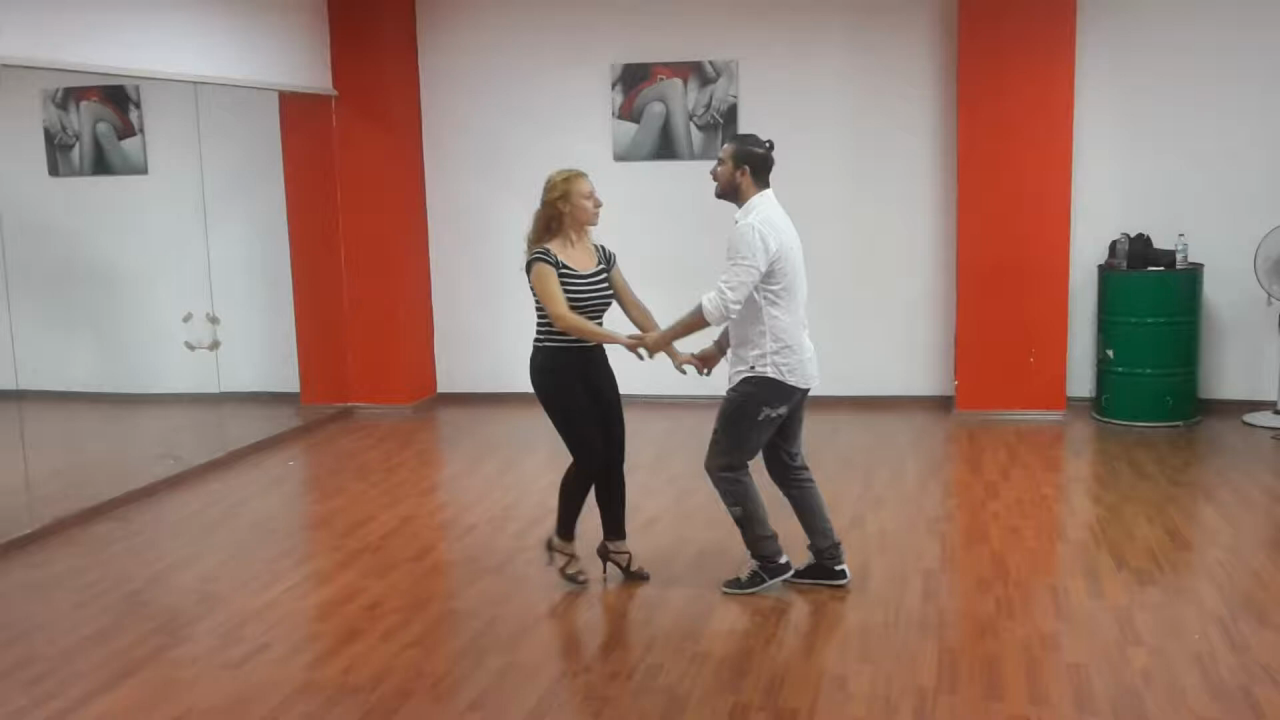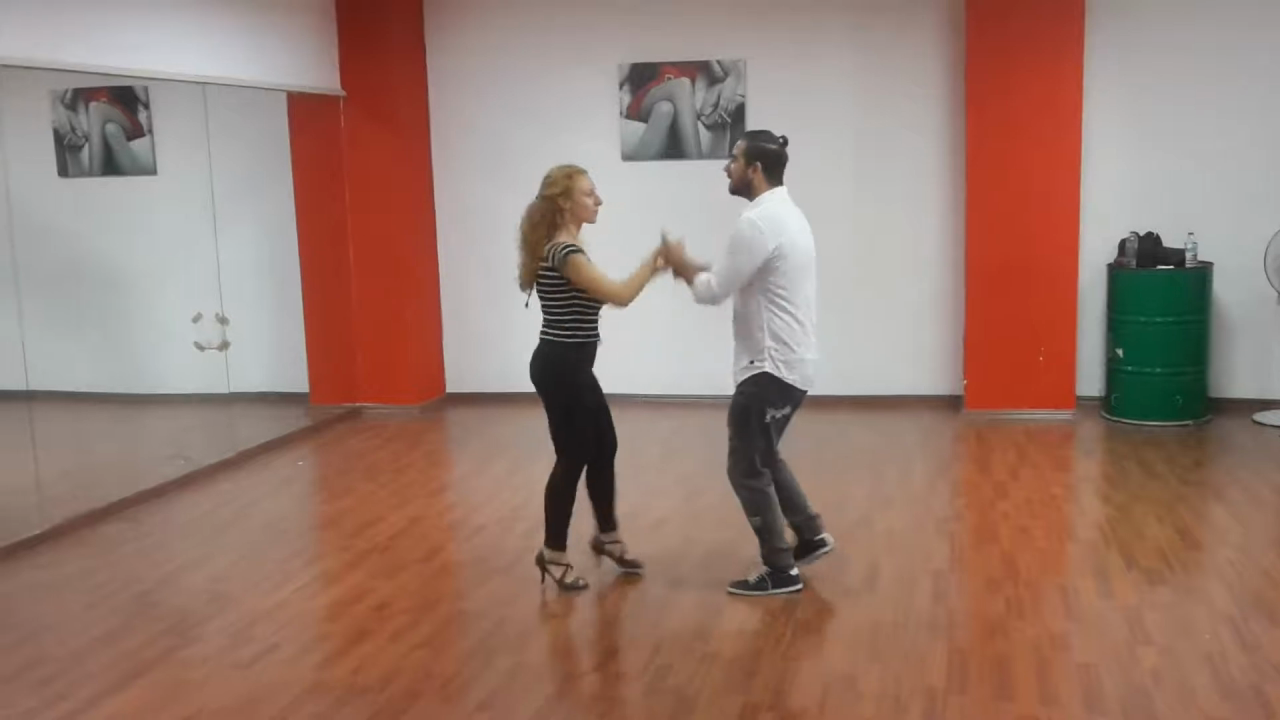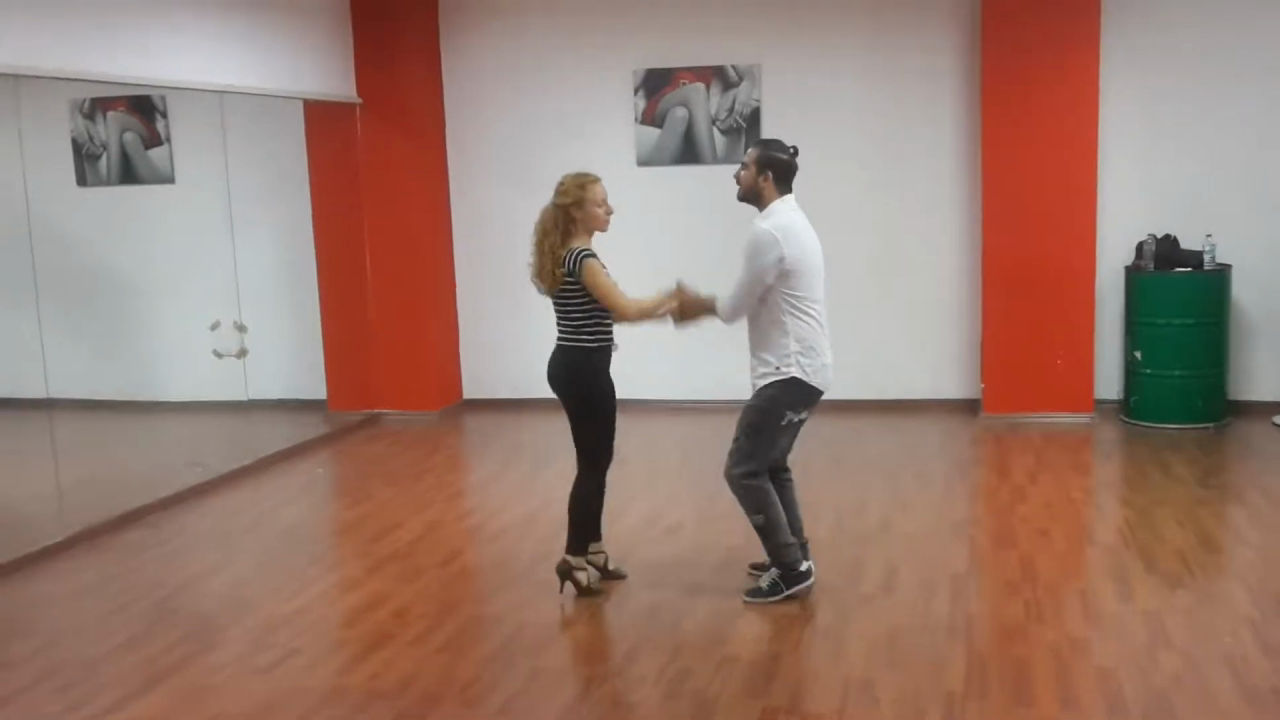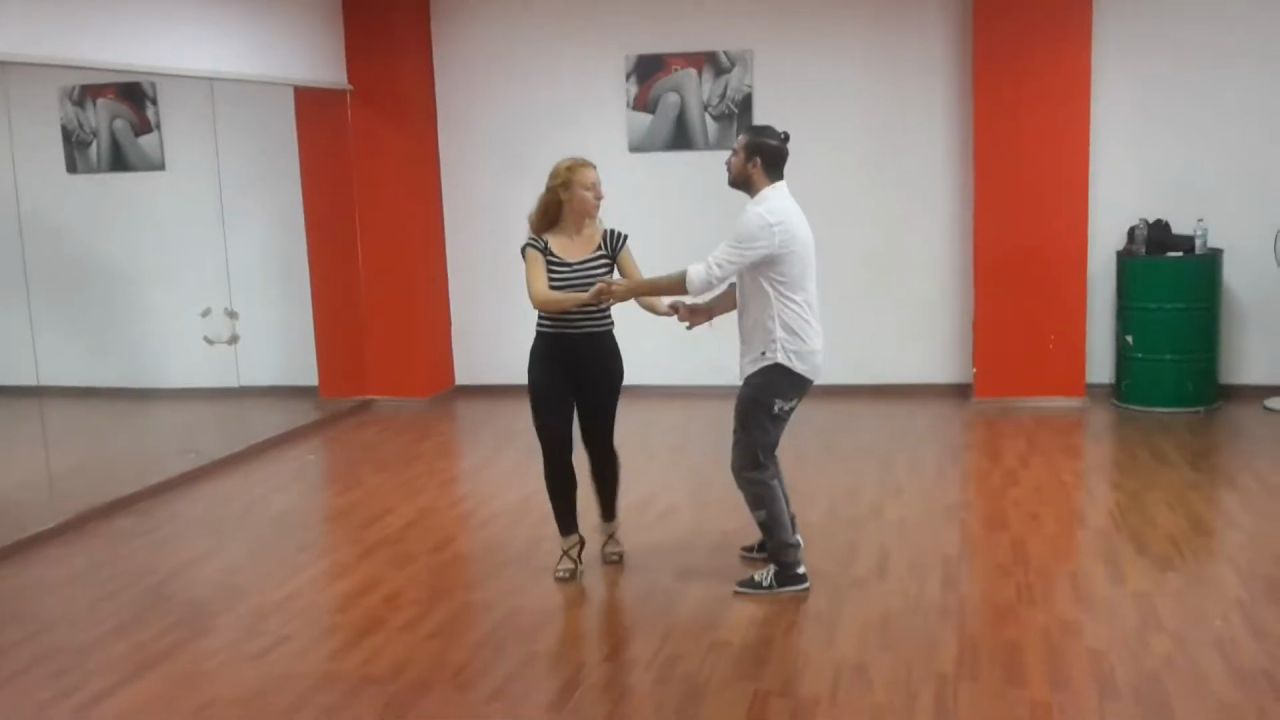
dt=0.3s
person 1, frame 1
left shoulder: (753, 226)
right shoulder: (771, 218)
left elbow: (725, 301)
left wrist: (665, 337)
right wrist: (721, 350)
left hip: (768, 370)
right hip: (790, 367)
left knee: (725, 465)
right knee: (787, 466)
left ankle: (770, 561)
right ankle: (829, 561)
person 1, frame 2
left shoulder: (757, 222)
right shoulder: (788, 215)
left elbow: (713, 291)
left wrist: (683, 266)
right wrist: (696, 266)
left hip: (771, 367)
right hip: (794, 363)
left knee: (747, 470)
right knee: (763, 457)
left ankle: (780, 571)
right ankle: (809, 534)
person 1, frame 3
left shoulder: (769, 231)
right shoulder: (790, 222)
left elbow: (735, 304)
left wrist: (697, 303)
right wrist: (704, 306)
left hip: (789, 373)
right hip: (797, 368)
left knee: (745, 470)
right knee: (770, 465)
left ankle: (790, 567)
right ankle: (792, 555)
person 1, frame 4
left shoulder: (764, 217)
right shoulder: (777, 209)
left elbow: (707, 274)
left wrist: (636, 287)
right wrist: (706, 311)
left hip: (781, 360)
right hip: (789, 355)
left knee: (751, 464)
right knee: (760, 454)
left ankle: (788, 568)
right ankle: (782, 536)
person 2, frame 1
left shoulder: (600, 253)
right shoulder: (542, 259)
left elbow: (634, 306)
right elbow: (563, 319)
left wrist: (672, 351)
right wrist: (616, 337)
left hip: (594, 364)
right hip: (557, 367)
left knee: (614, 455)
right knee: (590, 455)
left ankle: (614, 544)
right ankle: (561, 541)
person 2, frame 2
left shoulder: (570, 249)
right shoulder: (564, 252)
left elbow: (605, 293)
right elbow: (619, 295)
left wrist: (648, 268)
right wrist: (650, 264)
left hip: (575, 363)
right hip: (561, 366)
left knee: (604, 449)
right knee: (573, 457)
left ankle: (607, 536)
right ankle: (553, 554)
person 2, frame 3
left shoulder: (577, 255)
right shoulder: (578, 258)
left elbow: (609, 311)
right elbow: (624, 309)
left wrist: (660, 307)
right wrist: (667, 299)
left hip: (587, 368)
right hip: (580, 369)
left knee: (598, 459)
right knee: (593, 463)
left ankle: (592, 549)
right ankle: (575, 558)
person 2, frame 4
left shoulder: (612, 239)
right shoulder: (538, 244)
right elbow: (541, 298)
left wrist: (668, 308)
right wrist: (585, 297)
left hip: (599, 352)
right hip: (551, 356)
left knee: (600, 445)
right knee: (556, 450)
left ankle: (609, 527)
right ankle: (569, 540)
